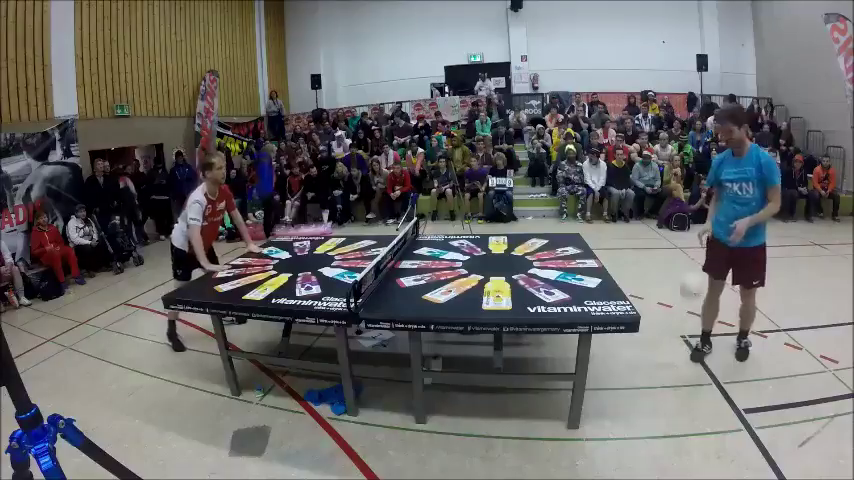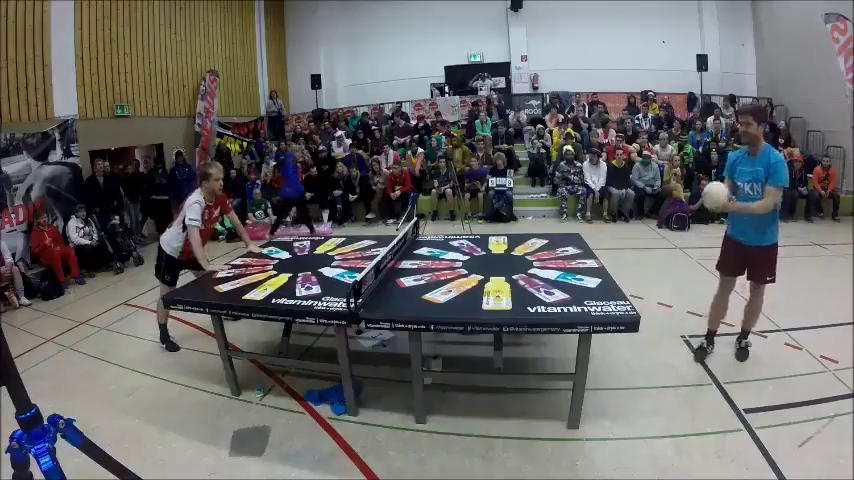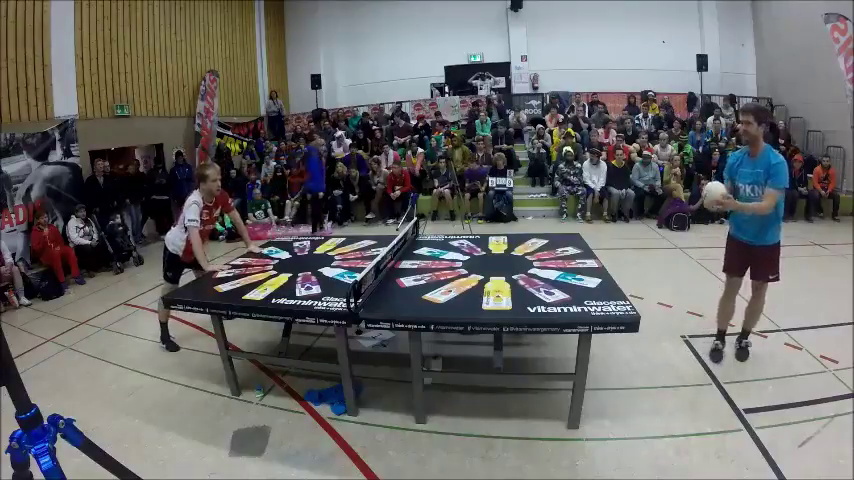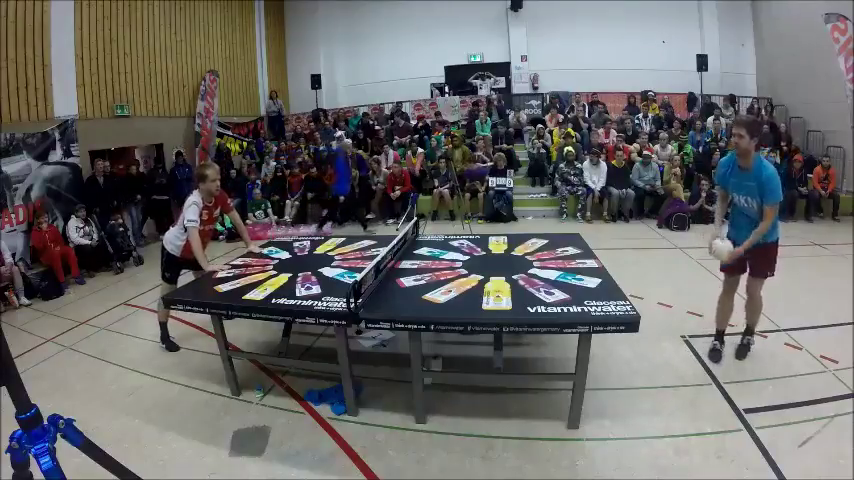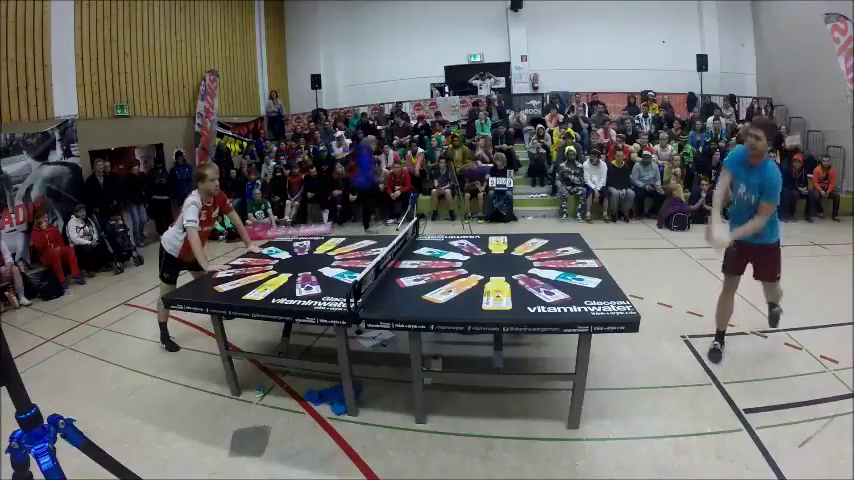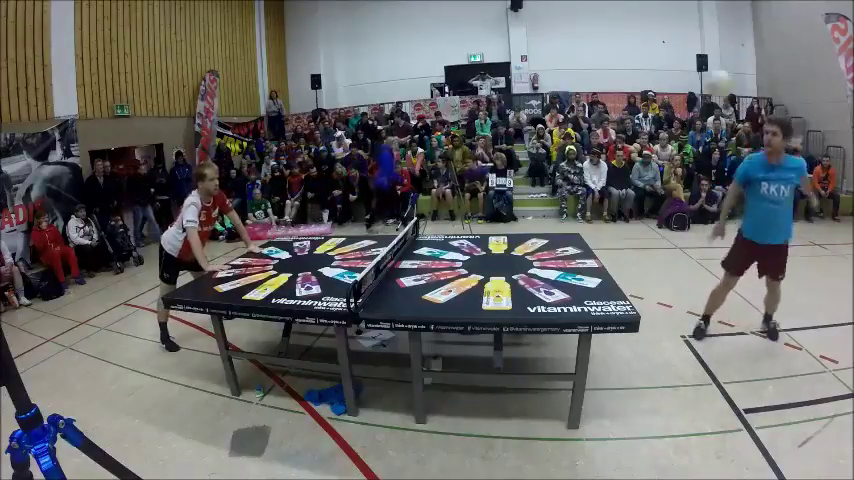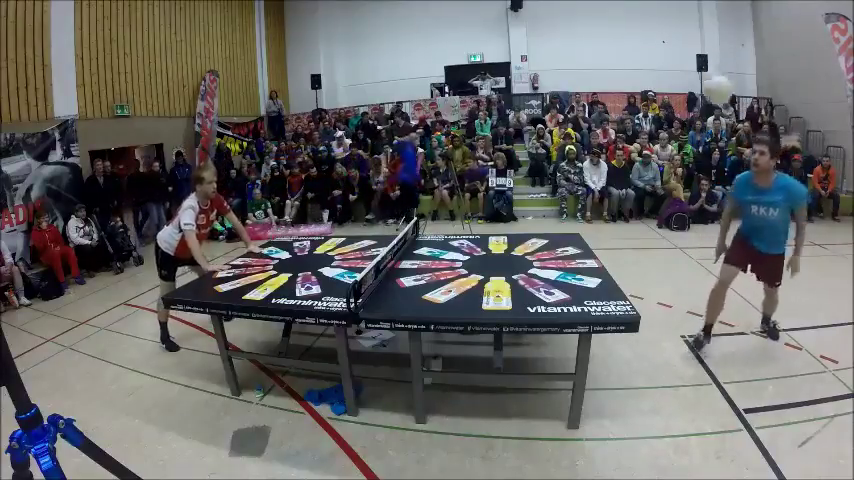
dt=0.3s
person 1, frame 1
left shoulder: (764, 161)
right shoulder: (720, 161)
left elbow: (775, 203)
left wrist: (748, 222)
right wrist: (708, 223)
left hip: (752, 243)
right hip: (720, 239)
left knee: (747, 295)
right knee: (713, 290)
left ankle: (743, 338)
right ankle: (705, 339)
person 1, frame 2
left shoulder: (776, 161)
right shoulder: (734, 158)
left elbow: (767, 204)
right elbow: (728, 193)
left wrist: (737, 206)
right wrist: (720, 200)
left hip: (764, 241)
right hip: (734, 236)
left knee: (756, 292)
right knee: (724, 288)
left ankle: (743, 338)
right ankle: (708, 339)
person 1, frame 3
left shoulder: (776, 163)
right shoulder: (734, 158)
left elbow: (767, 206)
right elbow: (728, 192)
left wrist: (736, 206)
right wrist: (721, 200)
left hip: (766, 240)
right hip: (737, 236)
left knee: (758, 291)
right knee: (730, 289)
left ankle: (743, 338)
right ankle: (719, 339)
person 1, frame 4
left shoulder: (768, 175)
right shoulder: (725, 165)
left elbow: (768, 220)
left wrist: (744, 249)
right wrist: (717, 229)
left hip: (764, 240)
right hip: (735, 236)
left knee: (753, 289)
right knee: (729, 287)
left ankle: (748, 334)
right ankle: (719, 338)
person 1, frame 5
left shoulder: (772, 175)
right shoulder: (737, 154)
left elbow: (762, 219)
right elbow: (721, 186)
left wrist: (733, 236)
right wrist: (715, 219)
left hip: (765, 239)
right hip: (736, 235)
left knee: (770, 286)
right knee: (729, 287)
left ankle: (774, 304)
right ankle: (719, 339)
person 1, frame 6
left shoulder: (798, 165)
right shoulder: (752, 162)
right elbow: (733, 193)
left wrist: (812, 197)
right wrist: (721, 222)
left hip: (778, 239)
right hip: (749, 236)
left knee: (774, 285)
right knee: (727, 283)
left ankle: (768, 320)
right ankle: (705, 319)
person 1, frame 7
left shoulder: (791, 188)
right shoulder: (741, 181)
left elbow: (801, 221)
right elbow: (729, 211)
left wrist: (797, 255)
right wrist: (721, 240)
left hip: (774, 247)
right hip: (746, 238)
left knee: (771, 291)
right knee: (722, 281)
left ankle: (767, 321)
right ankle: (706, 331)
person 2, frame 1
left shoulder: (224, 191)
right shoulder: (198, 199)
left elbow: (236, 216)
right elbow: (193, 232)
left wrist: (249, 243)
right wrist: (205, 264)
left hip: (205, 243)
right hip: (184, 245)
right knee: (182, 288)
right ankle: (171, 331)
person 2, frame 2
left shoulder: (219, 197)
right shoulder: (195, 202)
left elbow: (234, 219)
right elbow: (194, 234)
left wrist: (249, 244)
right wrist: (207, 265)
left hip: (192, 249)
right hip: (172, 249)
right knee: (167, 292)
right ankle: (163, 335)
person 2, frame 3
left shoulder: (221, 196)
right shoulder: (194, 203)
left elbow: (236, 219)
right elbow: (194, 234)
left wrist: (249, 244)
right wrist: (206, 265)
left hip: (195, 248)
right hip: (176, 248)
right knee: (170, 290)
right ankle: (164, 335)
person 2, frame 4
left shoulder: (220, 196)
right shoulder: (194, 203)
left elbow: (235, 219)
right elbow: (193, 235)
left wrist: (249, 244)
right wrist: (206, 265)
left hip: (194, 250)
right hip: (175, 249)
right knee: (169, 291)
right ankle: (164, 335)
person 2, frame 5
left shoulder: (219, 197)
right shoulder: (193, 203)
left elbow: (235, 219)
right elbow: (193, 236)
left wrist: (249, 244)
right wrist: (207, 265)
left hip: (192, 251)
right hip: (173, 249)
right knee: (167, 292)
right ankle: (164, 335)
person 2, frame 6
left shoulder: (218, 197)
right shoulder: (192, 204)
left elbow: (235, 219)
right elbow: (193, 236)
left wrist: (249, 244)
right wrist: (207, 265)
left hip: (191, 251)
right hip: (172, 250)
right knee: (167, 293)
right ankle: (164, 335)
person 2, frame 7
left shoulder: (215, 199)
right shoulder: (189, 207)
left elbow: (234, 221)
right elbow: (191, 239)
left wrist: (249, 244)
right wrist: (206, 265)
left hip: (188, 249)
right hip: (168, 248)
right knee: (167, 292)
right ankle: (164, 335)
